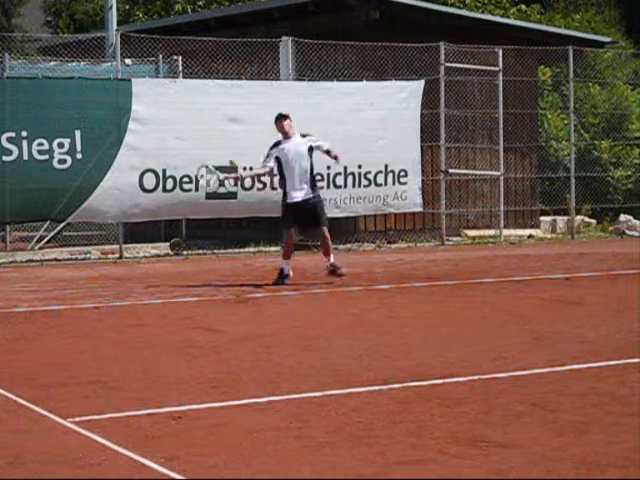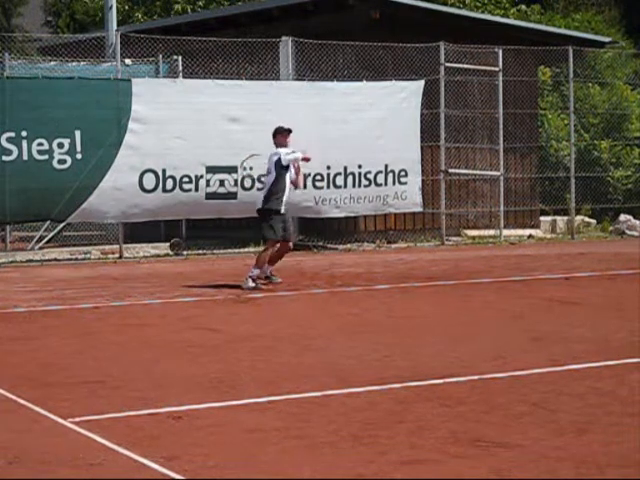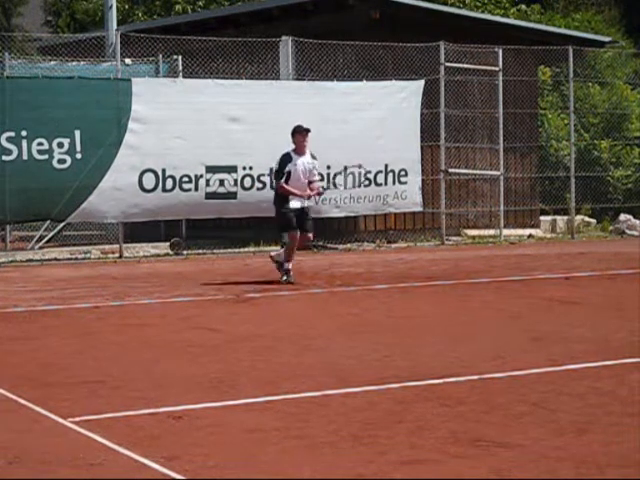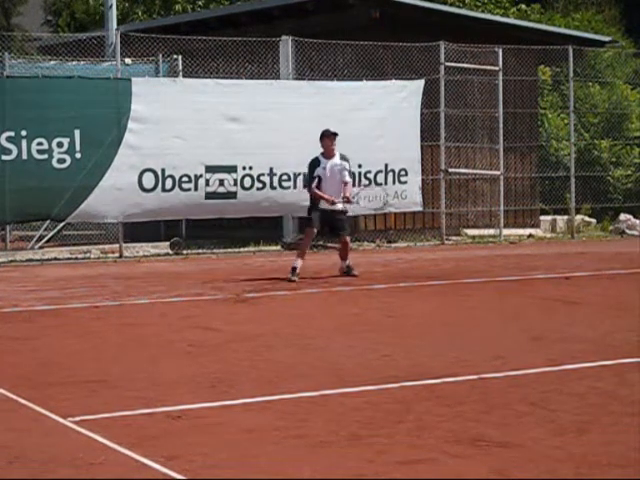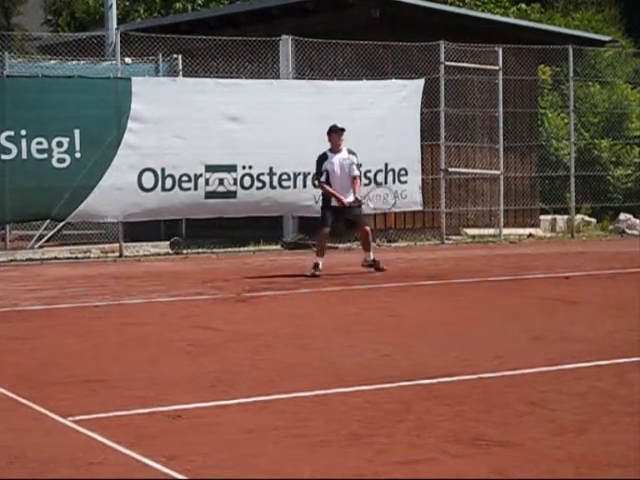
dt=0.4s
person 1, frame 1
left shoulder: (307, 139)
right shoulder: (276, 148)
left elbow: (325, 148)
right elbow: (265, 170)
left wrist: (333, 155)
right wrist: (245, 174)
left hip: (311, 196)
right hip: (290, 199)
left knee: (323, 230)
right knee: (290, 236)
left ankle: (332, 265)
right ankle: (285, 271)
person 1, frame 2
left shoulder: (288, 161)
right shoulder: (279, 153)
left elbow: (298, 184)
right elbow: (303, 157)
left wrist: (298, 165)
right wrist: (302, 157)
left hip: (279, 208)
right hip: (271, 208)
left knee: (287, 245)
right knee: (272, 244)
left ankle: (265, 272)
right ankle: (251, 278)
person 1, frame 3
left shoulder: (312, 159)
right shoulder: (285, 159)
left elbow: (312, 182)
right elbow: (280, 186)
left wrist: (315, 189)
right wrist: (301, 194)
left hip: (301, 204)
right hip: (285, 203)
left knee: (308, 237)
right knee: (294, 236)
left ankle: (279, 256)
right ankle: (287, 270)
person 1, frame 4
left shoulder: (343, 160)
right shoulder: (315, 163)
left elbow: (347, 182)
right elbow: (311, 189)
left wrist: (347, 195)
right wrist: (327, 198)
left hip: (338, 207)
right hip: (318, 206)
left knee: (345, 240)
right knee: (311, 232)
left ankle: (345, 266)
right ankle: (295, 269)
person 1, frame 5
left shoulder: (351, 155)
right shoulder: (323, 159)
left elbow: (355, 177)
right elbow: (322, 184)
left wrist: (357, 194)
right wrist: (338, 197)
left hip: (351, 201)
right hip: (331, 202)
left knee: (365, 229)
right knee: (325, 230)
left ankle: (369, 259)
right ankle: (317, 264)
